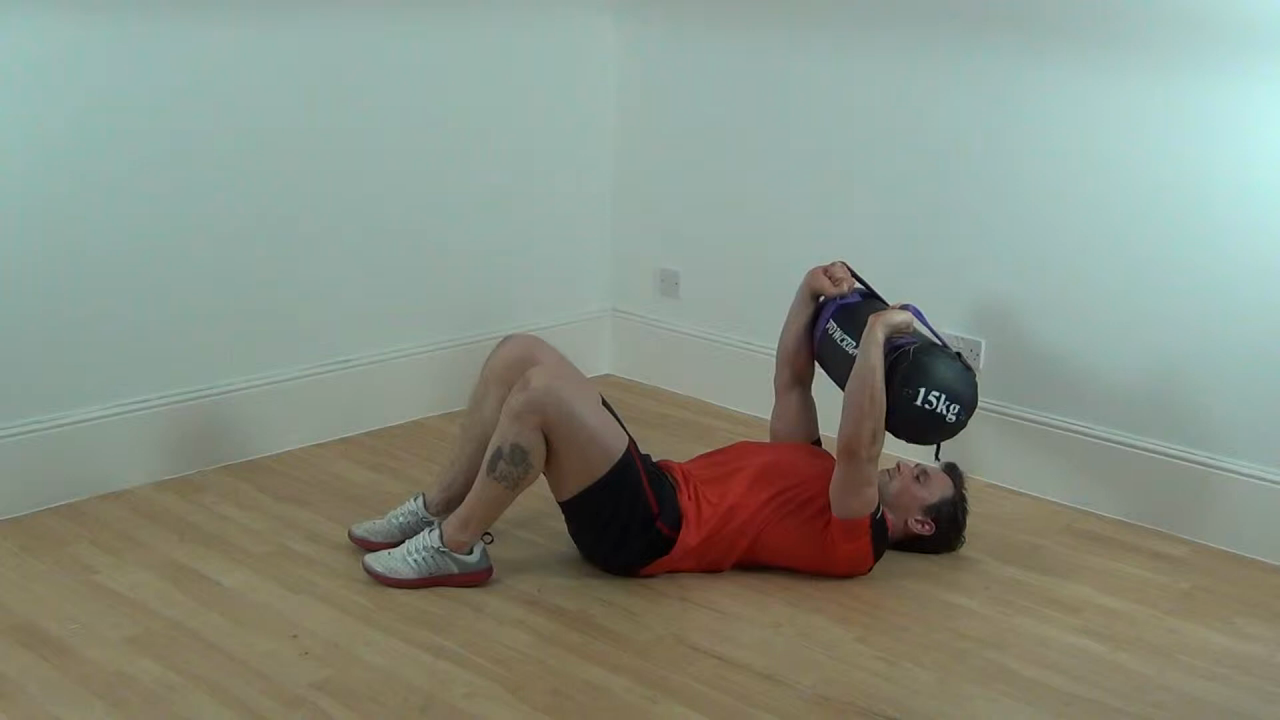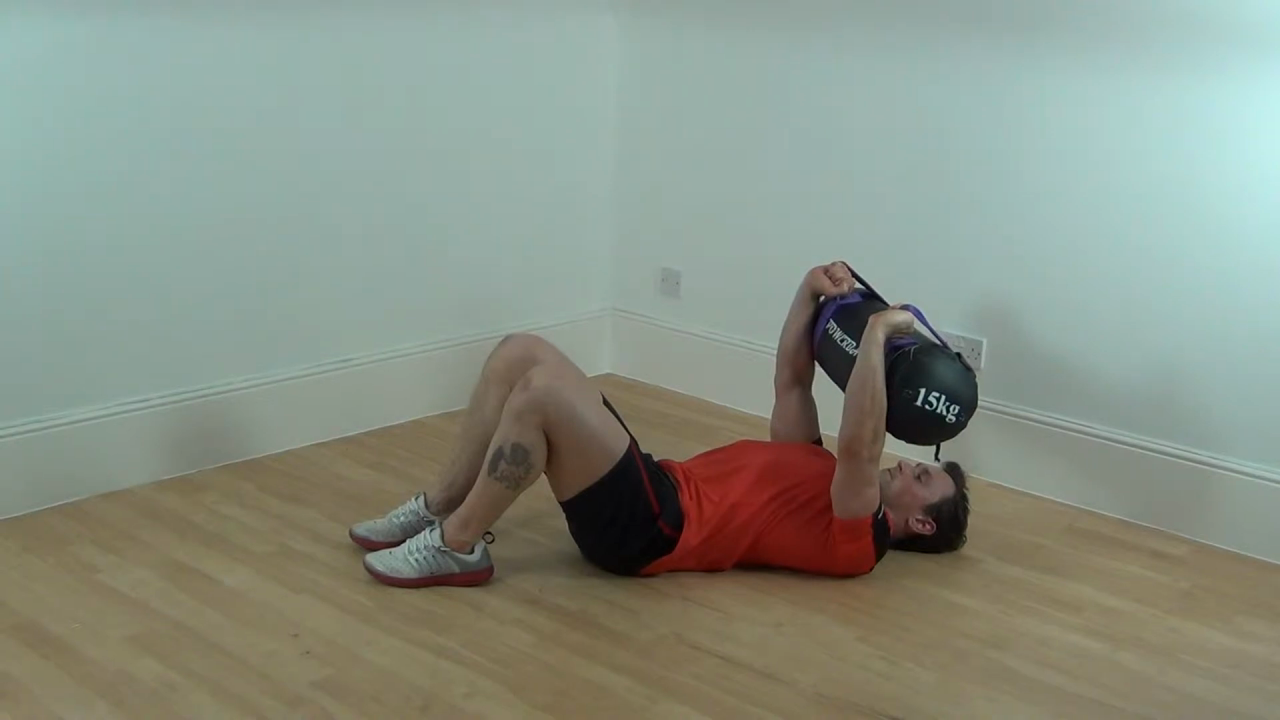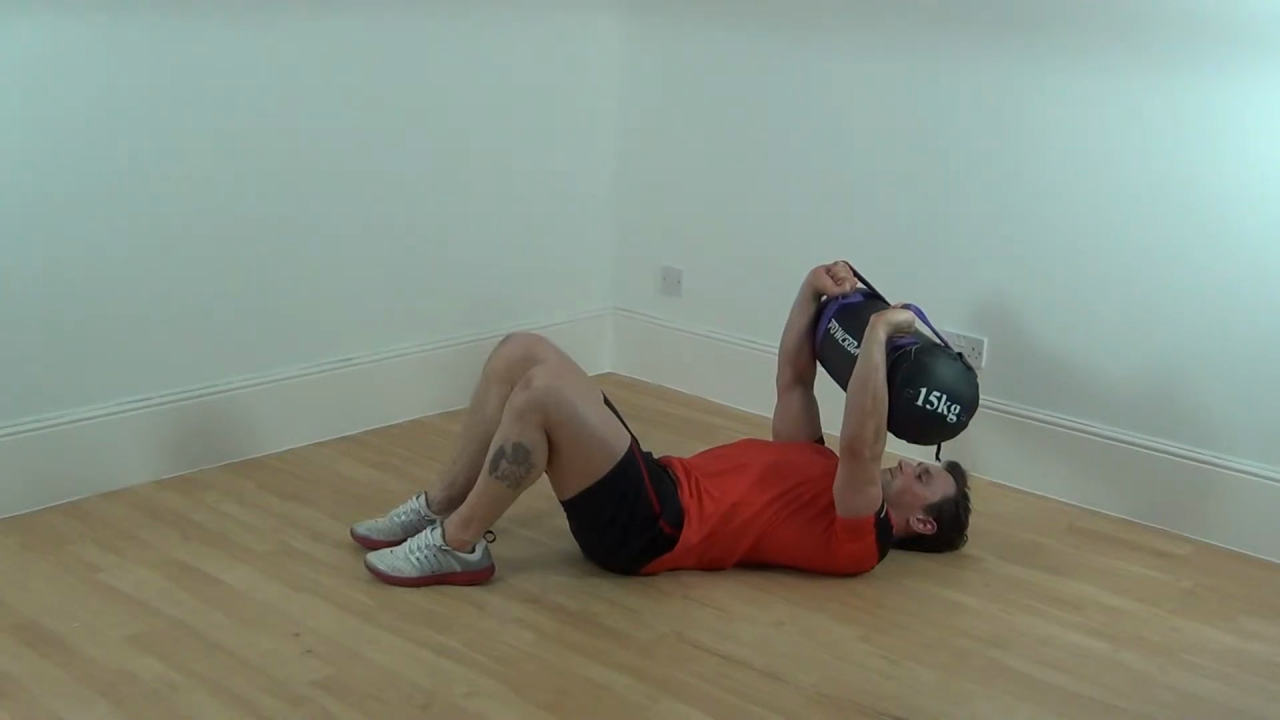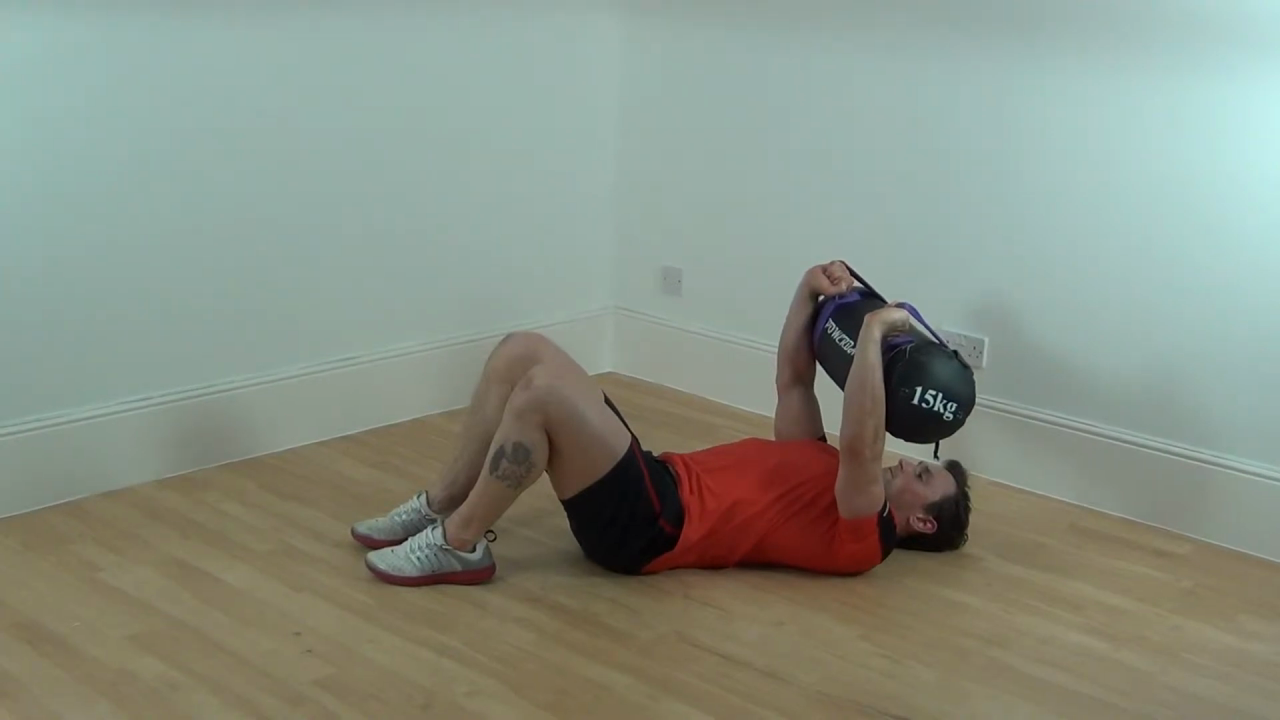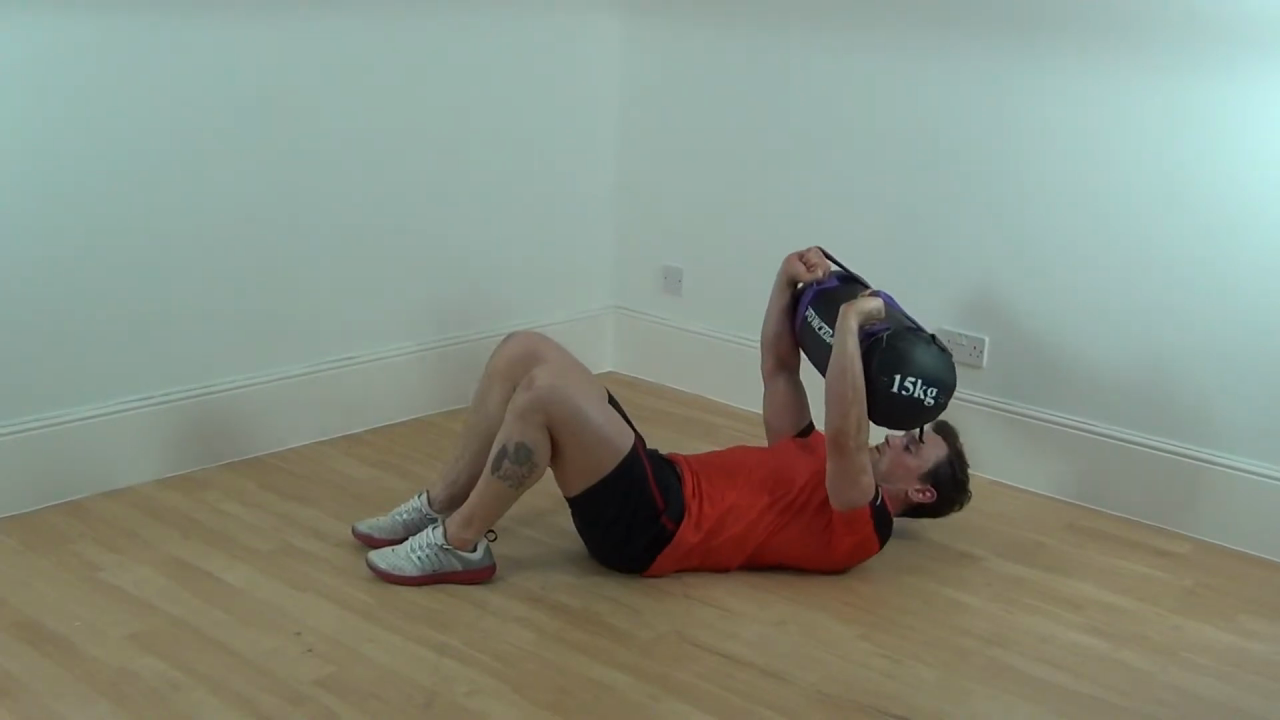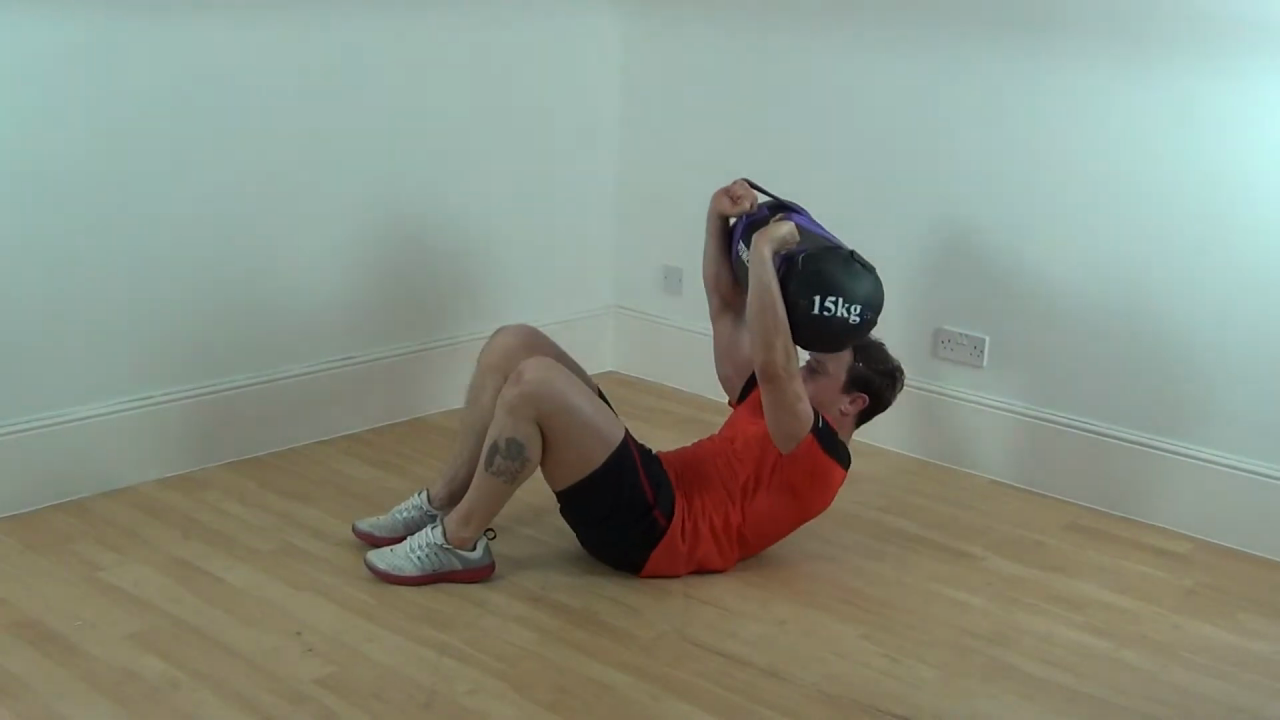
dt=0.7s
person 1, frame 1
left shoulder: (854, 537)
right shoulder: (818, 472)
left elbow: (860, 446)
right elbow: (790, 381)
left wrist: (876, 336)
right wrist: (811, 291)
left hip: (647, 527)
right hip: (650, 488)
left knee: (540, 389)
right knee: (520, 353)
left ankle: (456, 546)
right ankle: (436, 508)
person 1, frame 2
left shoulder: (856, 540)
right shoulder: (822, 473)
left elbow: (860, 446)
right elbow: (791, 381)
left wrist: (876, 335)
right wrist: (811, 290)
left hip: (648, 527)
right hip: (652, 485)
left knee: (541, 389)
right knee: (519, 352)
left ankle: (457, 545)
right ankle: (439, 507)
person 1, frame 3
left shoulder: (857, 538)
right shoulder: (824, 474)
left elbow: (861, 445)
right elbow: (793, 380)
left wrist: (878, 334)
right wrist: (814, 291)
left hip: (647, 526)
right hip: (649, 486)
left knee: (541, 389)
right knee: (521, 352)
left ankle: (458, 544)
right ankle: (439, 505)
person 1, frame 4
left shoulder: (859, 536)
right shoulder: (822, 471)
left elbow: (861, 444)
right elbow: (792, 381)
left wrist: (873, 334)
right wrist: (810, 289)
left hip: (649, 525)
right hip: (652, 482)
left knee: (542, 389)
right knee: (521, 351)
left ankle: (458, 545)
right ankle: (440, 505)
person 1, frame 5
left shoulder: (859, 526)
right shoulder: (820, 463)
left elbow: (847, 434)
right elbow: (778, 370)
left wrist: (850, 322)
right wrist: (789, 280)
left hip: (653, 527)
right hip: (656, 486)
left knee: (544, 389)
right knee: (523, 351)
left ankle: (459, 545)
right ankle: (440, 504)
person 1, frame 6
left shoulder: (817, 458)
right shoulder: (771, 410)
left elbow: (774, 364)
right elbow: (727, 311)
left wrist: (764, 251)
right wrist: (718, 218)
left hip: (647, 526)
right hip: (638, 488)
left knee: (532, 382)
right knee: (513, 343)
left ankle: (458, 543)
right ankle: (440, 503)
